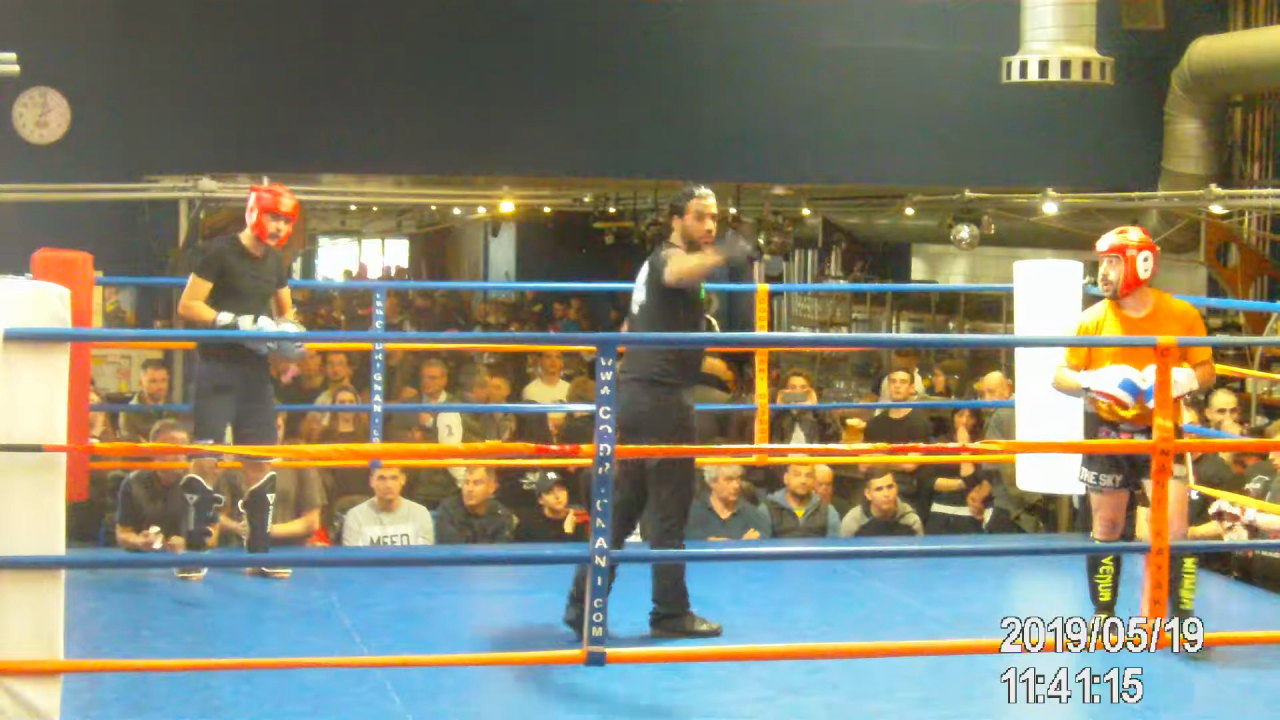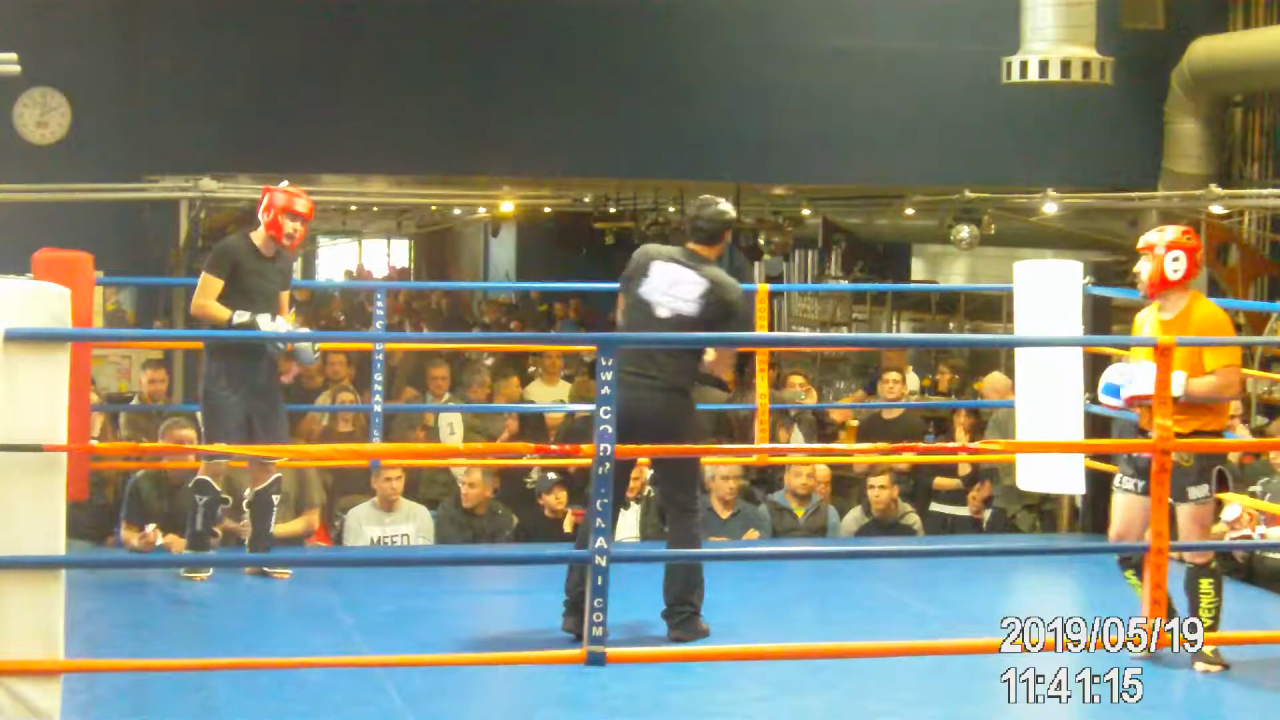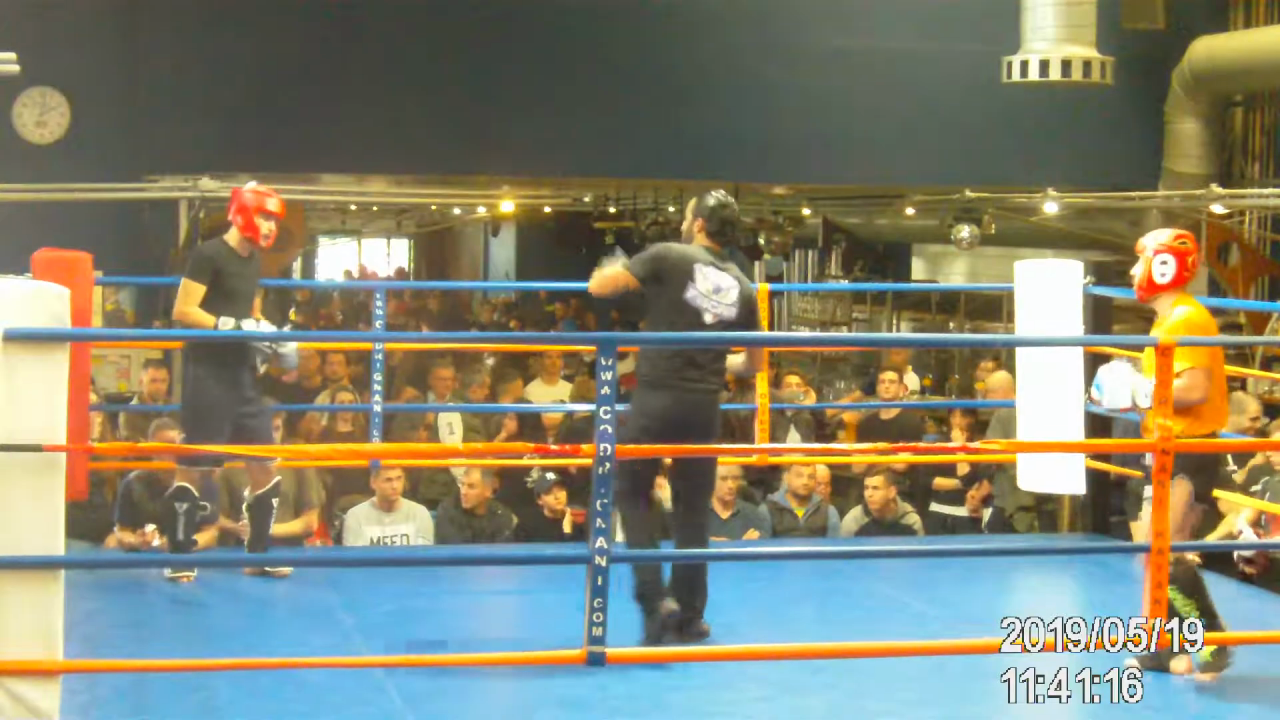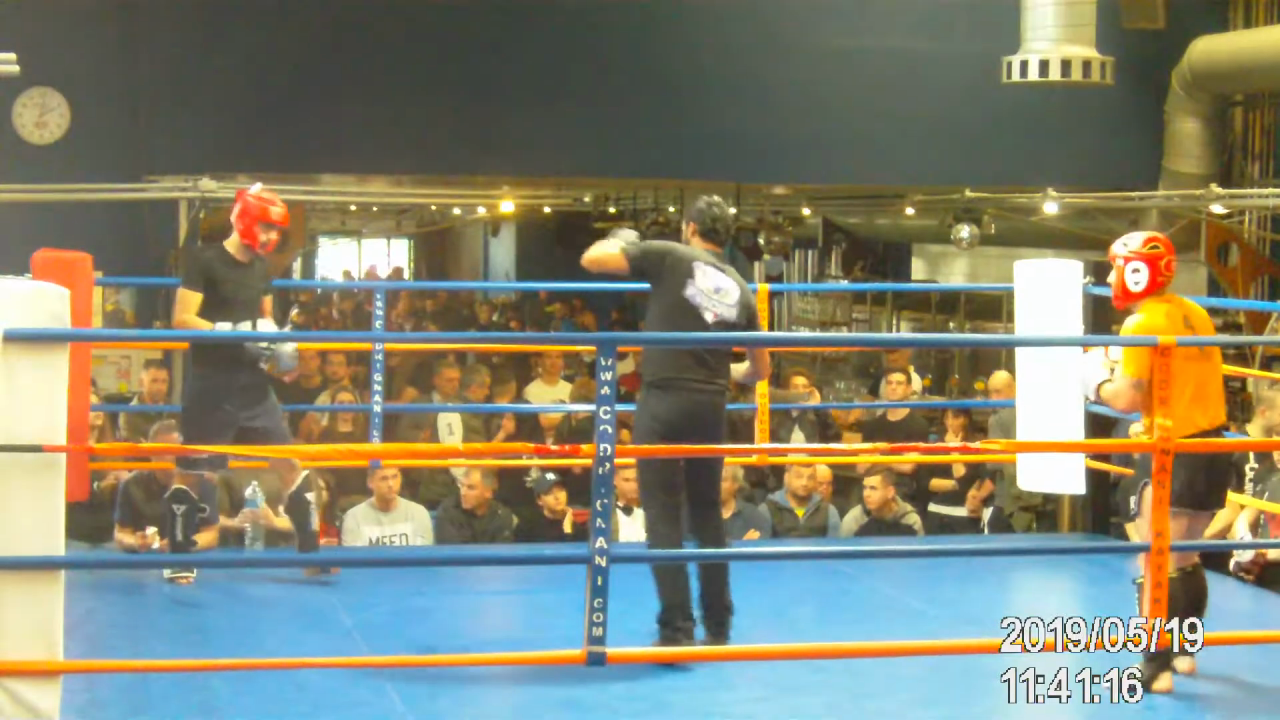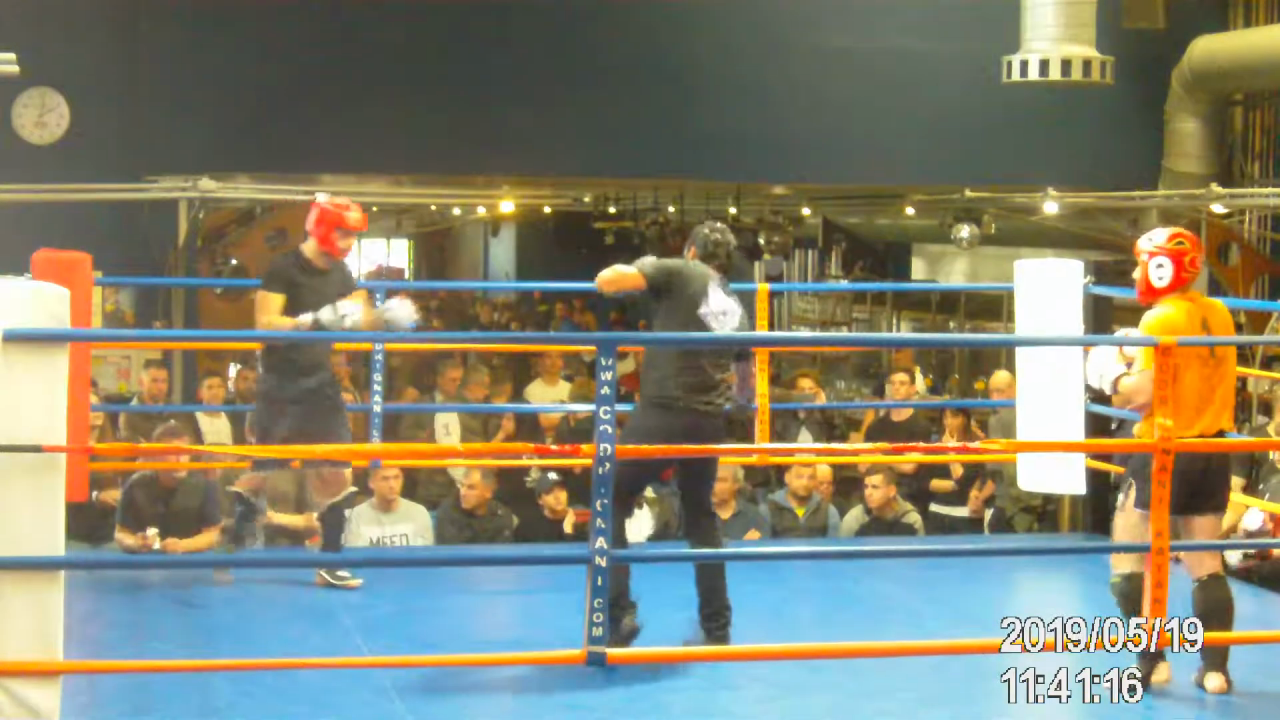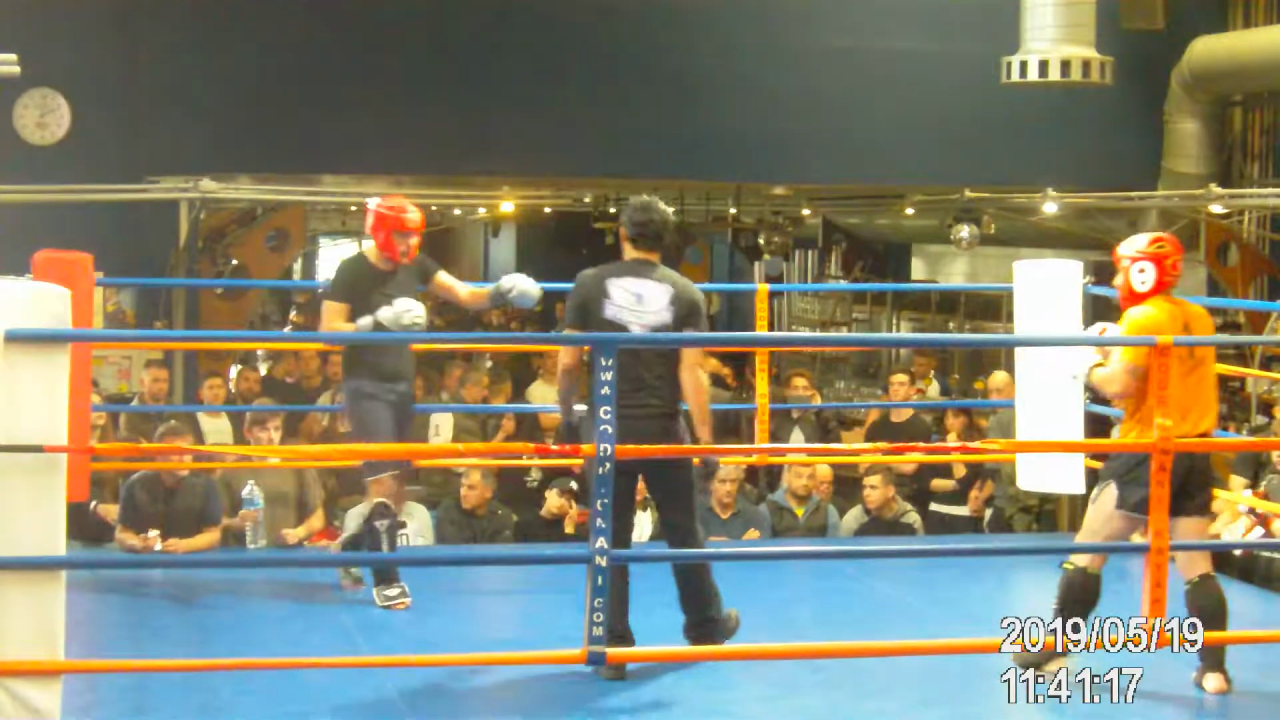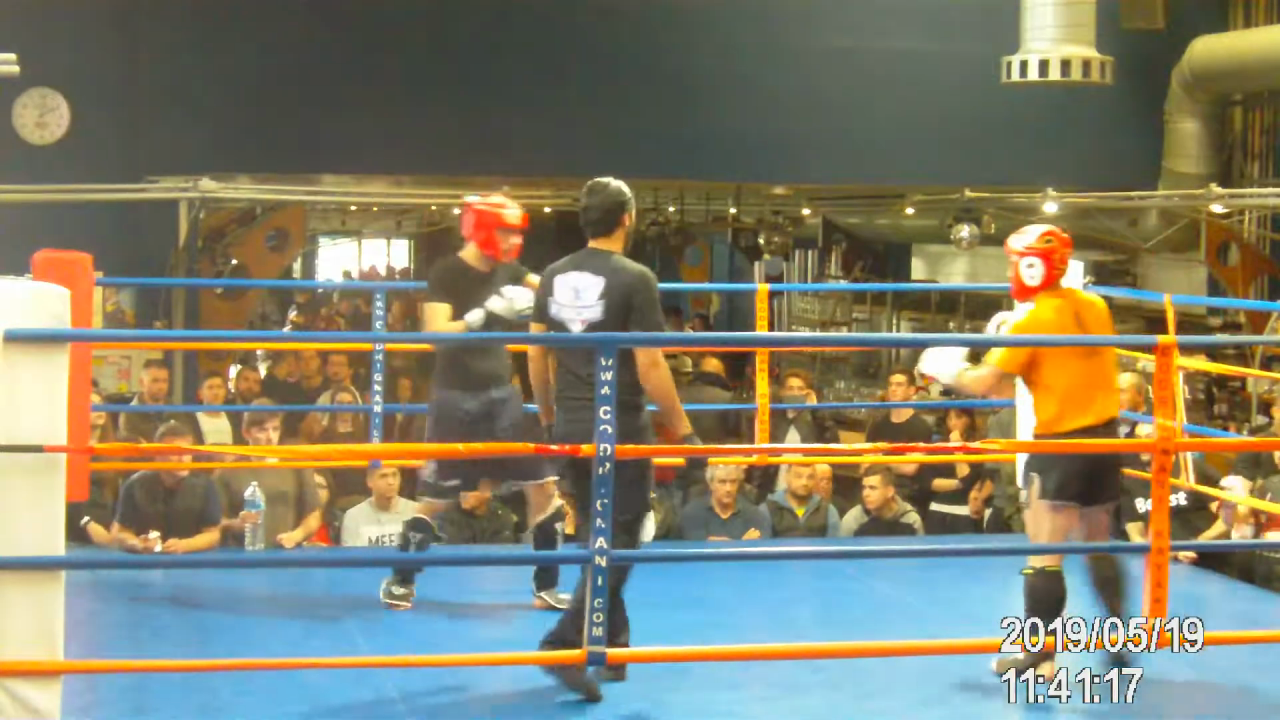
dt=0.4s
person 1, frame 1
left shoulder: (661, 261)
right shoulder: (668, 257)
left elbow: (633, 329)
right elbow: (678, 270)
right wrist: (722, 253)
left hip: (635, 395)
right hip: (661, 398)
left knee: (625, 502)
right knee: (671, 508)
left ankle: (582, 602)
right ankle: (671, 612)
person 1, frame 2
left shoulder: (646, 256)
right shoulder: (728, 292)
right elbow: (722, 366)
left hip: (621, 395)
right hip: (670, 404)
left knee: (603, 503)
right knee: (682, 510)
left ankle: (578, 610)
right ankle: (684, 616)
person 1, frame 3
left shoulder: (670, 257)
right shoulder: (743, 287)
left elbow: (598, 287)
right elbow: (755, 363)
left wrist: (618, 265)
left hip: (655, 399)
right hip: (702, 406)
left knee: (633, 497)
right knee: (693, 512)
left ankle: (656, 601)
right ankle: (690, 616)
person 1, frame 4
left shoulder: (666, 255)
right shoulder: (740, 290)
left elbow: (592, 260)
right elbow: (759, 370)
left wrist: (620, 240)
left hip: (664, 401)
right hip: (711, 406)
left knee: (663, 515)
right knee: (707, 513)
left ankle: (677, 622)
right ankle: (717, 622)
person 1, frame 5
left shoulder: (676, 272)
right shoulder: (737, 312)
left elbow: (605, 282)
left wrist: (639, 269)
right wrist: (728, 397)
left hip: (658, 418)
right hip: (707, 426)
left knee: (610, 511)
right knee: (702, 524)
left ankle: (618, 615)
right ankle: (717, 625)
person 1, frame 6
left shoulder: (590, 283)
right shoulder: (684, 293)
left elbow: (566, 364)
right elbow: (693, 371)
left wrist: (567, 409)
right wrist: (704, 435)
right hip: (662, 428)
left knee: (611, 537)
right knee: (679, 529)
left ankle: (614, 647)
right ankle: (706, 625)
person 1, frame 7
left shoulder: (554, 275)
right shoulder: (635, 279)
left elbow: (537, 358)
right elbow: (650, 368)
left wrist: (550, 415)
right wrist: (682, 429)
left hip: (568, 424)
right hip: (619, 426)
right knee: (620, 542)
left ankle: (610, 649)
right ankle: (565, 646)
person 2, frame 1
left shoulder: (1181, 315)
right shoulder: (1092, 320)
left elbow: (1206, 368)
right elbow: (1062, 376)
left wrist: (1182, 380)
right wrist: (1092, 381)
right hip: (1107, 436)
left knee: (1177, 529)
right knee: (1108, 532)
left ankle: (1181, 620)
right ankle: (1104, 617)
person 2, frame 2
left shoulder: (1210, 319)
right shoulder: (1144, 319)
left elbow: (1228, 385)
left wrist: (1168, 384)
right wrist: (1124, 384)
left hip: (1194, 448)
right hip: (1147, 443)
left knee: (1196, 550)
right knee: (1122, 539)
left ankle: (1207, 643)
person 2, frame 3
left shoulder: (1186, 319)
right shoulder: (1168, 320)
left elbow: (1196, 389)
left wrist: (1140, 392)
right wrist: (1137, 388)
left hip: (1185, 454)
right hip: (1171, 452)
right knee: (1169, 553)
left ankle: (1212, 640)
right ankle: (1168, 649)
person 2, frame 4
left shoulder: (1141, 325)
right shoulder: (1193, 312)
left elbow: (1128, 399)
left wrist: (1097, 381)
right wrist: (1125, 369)
left hip: (1172, 454)
right hip: (1212, 448)
right knee: (1184, 556)
left ankle: (1156, 666)
right ankle: (1185, 651)
person 2, frame 5
left shoulder: (1160, 318)
right shoulder: (1219, 314)
left elbow: (1146, 393)
left wrist: (1112, 376)
right wrist: (1141, 361)
right hip: (1212, 453)
left knee: (1127, 562)
right knee: (1207, 567)
left ankle: (1152, 661)
right ankle: (1215, 668)
person 2, frame 6
left shoulder: (1141, 319)
right shoulder: (1199, 317)
left elbow: (1122, 386)
left wrist: (1094, 366)
right wrist: (1115, 349)
left hip: (1144, 455)
right hip: (1193, 454)
left knee: (1087, 555)
right knee: (1197, 568)
left ankle: (1054, 649)
right ankle: (1213, 668)
person 2, frame 7
left shoulder: (1029, 321)
right shoulder: (1095, 307)
left elbow: (986, 383)
left wrist: (948, 371)
left hip: (1060, 444)
right hip: (1104, 437)
left knee: (1044, 556)
right knee: (1098, 546)
left ankle: (1039, 655)
person 3, frame 1
left shoulder: (276, 261)
right shoulder: (219, 251)
left elbow: (285, 310)
right elbow: (187, 306)
left wrist: (288, 332)
right wrist: (235, 322)
left hip: (256, 368)
right hip: (216, 368)
left knee: (259, 460)
right knee: (206, 458)
left ankle: (258, 550)
person 3, frame 2
left shoulder: (284, 261)
right shoulder: (231, 249)
right elbow: (200, 305)
left wrist: (294, 339)
right wrist: (250, 321)
left hip: (264, 367)
right hip: (226, 366)
left knee: (267, 460)
right knee: (217, 459)
left ankle: (260, 551)
right ankle: (198, 548)
person 3, frame 3
left shoulder: (254, 261)
right shoulder: (209, 255)
right elbow: (183, 312)
left wrist: (268, 338)
right wrist: (236, 326)
left hip: (245, 375)
right hip: (208, 375)
left knee: (264, 465)
right knee: (192, 468)
left ankle: (259, 550)
right ankle: (179, 554)
person 3, frame 4
left shoulder: (262, 268)
right shoulder: (204, 260)
right elbow: (181, 321)
left wrist: (274, 340)
right wrist: (235, 332)
left hip: (251, 382)
right hip: (208, 381)
person 3, frame 5
left shoulder: (339, 271)
right shoulder: (283, 267)
left elbow: (361, 317)
right elbow: (266, 325)
left wrist: (388, 315)
right wrist: (319, 319)
left hip: (321, 381)
right hip: (282, 382)
left knee: (337, 474)
right knee: (263, 473)
left ankle: (330, 563)
right ankle: (231, 548)
person 3, frame 6
left shoulder: (416, 265)
right shoulder: (350, 273)
left elbow: (466, 296)
right elbow: (328, 330)
left wrist: (502, 292)
right wrist: (377, 322)
left hip: (402, 385)
right hip: (366, 387)
left knee: (394, 481)
right knee: (383, 479)
left ankle: (352, 552)
right ankle: (386, 580)
person 3, frame 7
left shoulder: (509, 269)
right shoulder: (447, 274)
right elbow: (435, 334)
right wrist: (486, 316)
left hip: (503, 393)
right hip: (458, 397)
left knee: (543, 486)
right knee: (438, 496)
left ankle: (545, 587)
right ankle: (400, 578)
